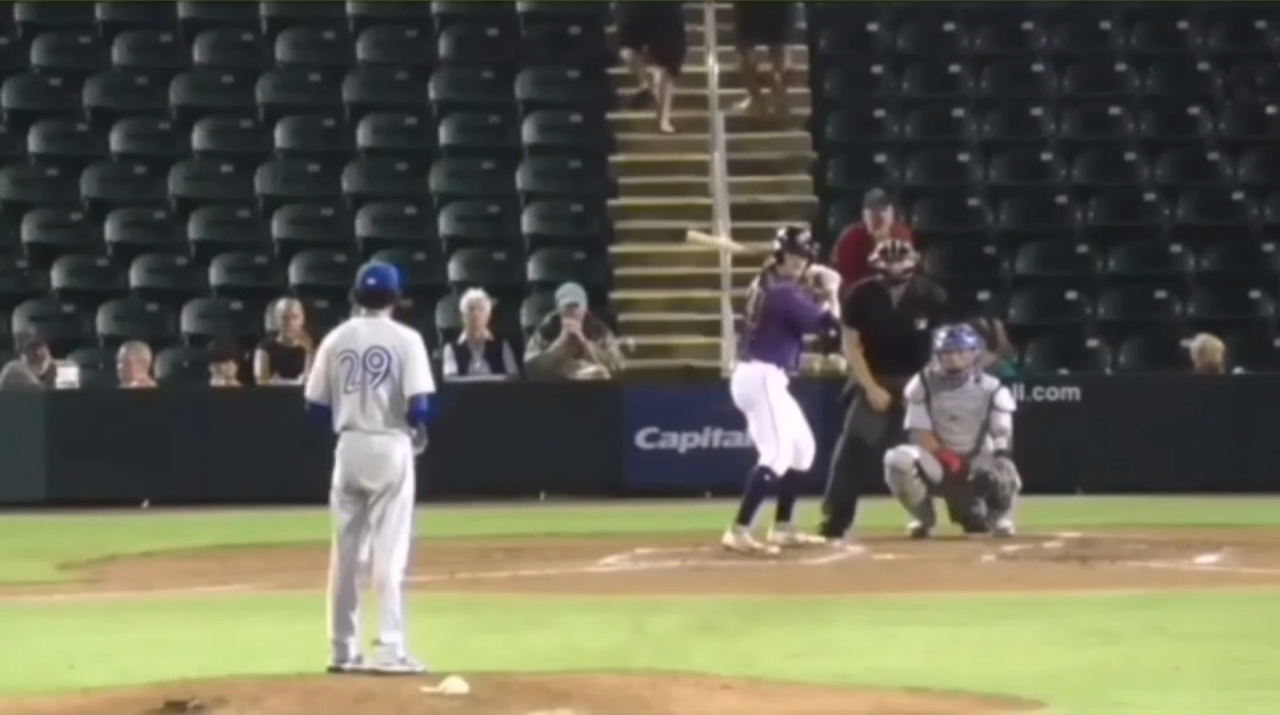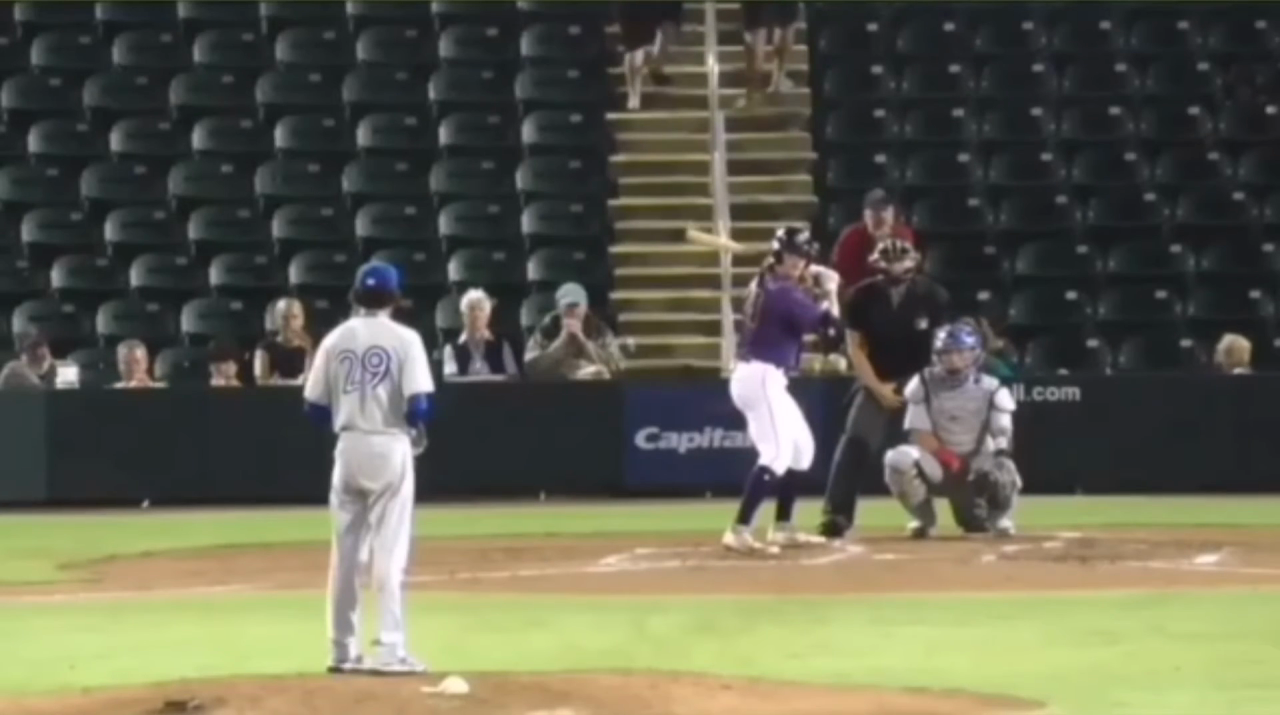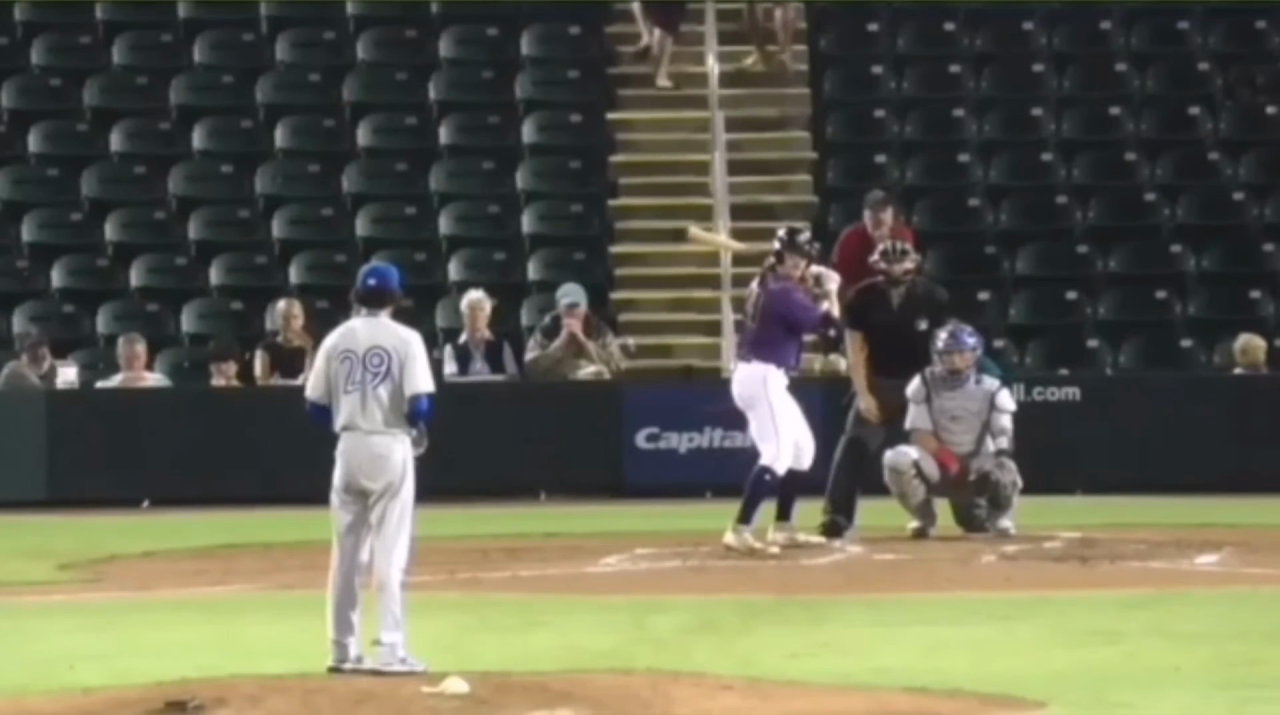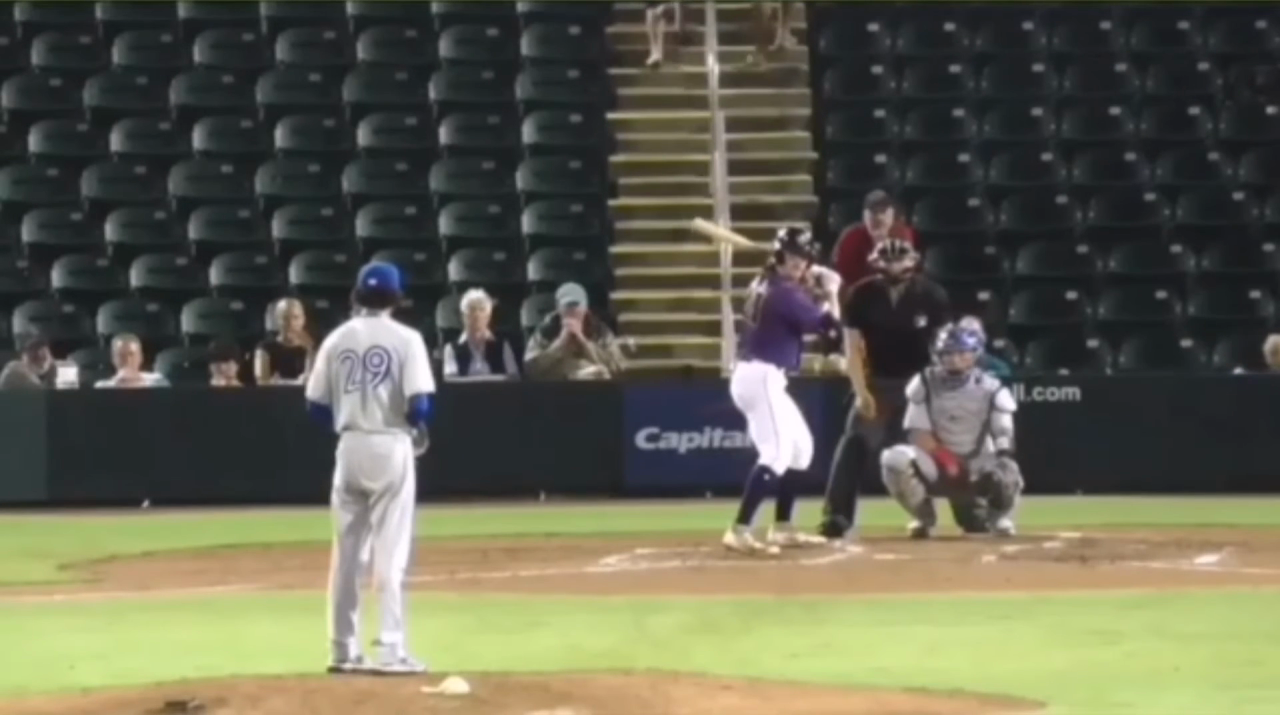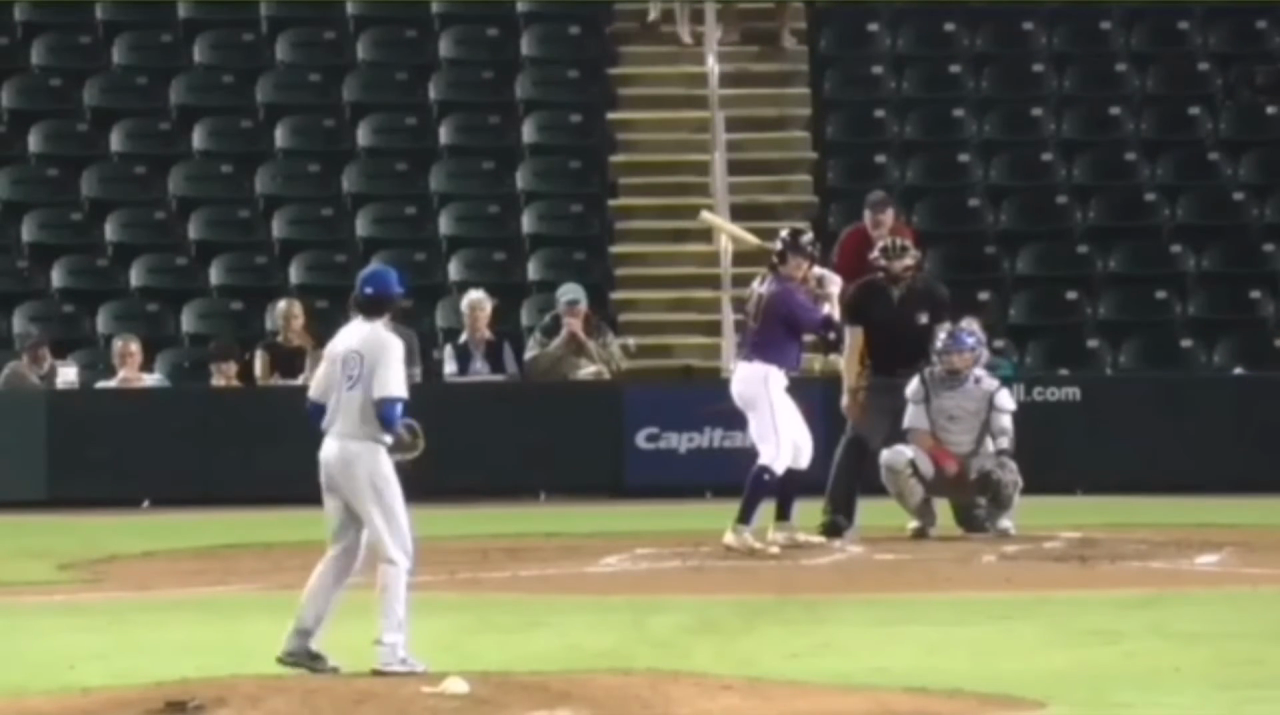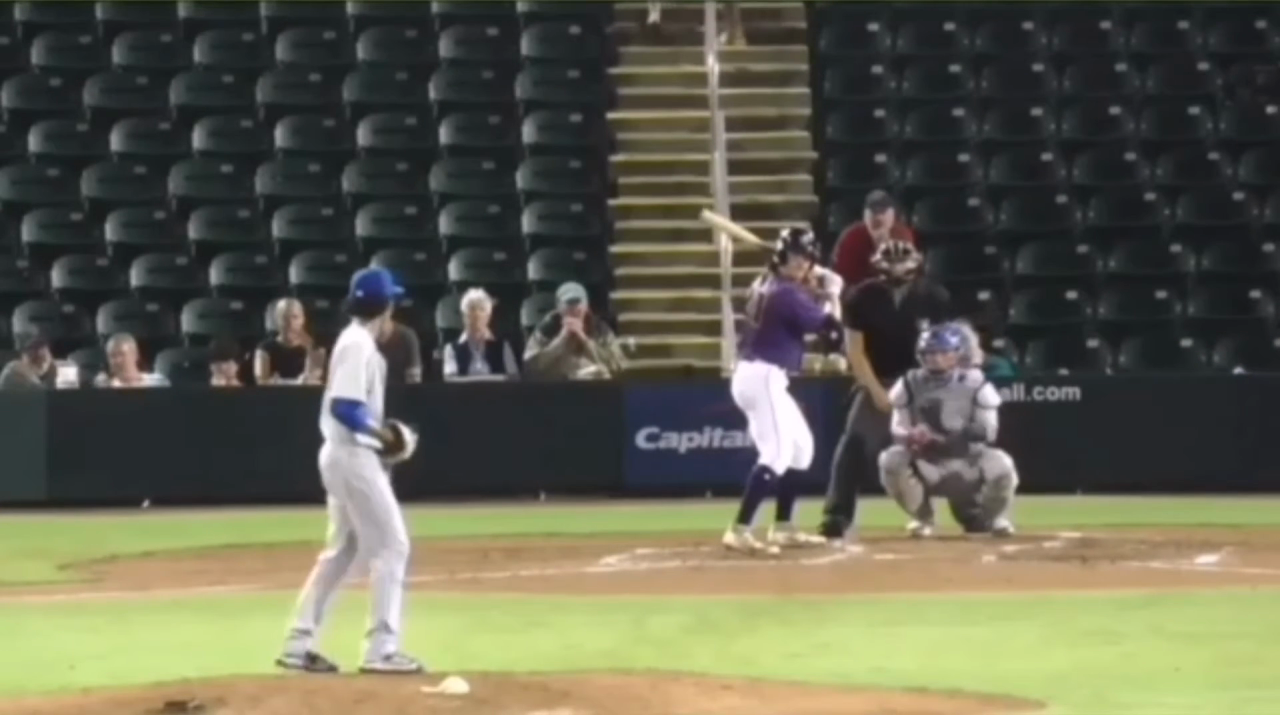
dt=0.7s
person 1, frame 1
left shoulder: (335, 338)
right shoulder: (405, 338)
left elbow: (315, 406)
right elbow: (419, 406)
right wrist: (416, 429)
left hip: (349, 448)
right hip: (390, 447)
left knee: (345, 552)
right knee: (389, 552)
left ankle: (344, 649)
right ankle: (390, 649)
person 1, frame 2
left shoulder: (335, 339)
right shoulder: (404, 338)
left elbow: (314, 406)
right elbow: (418, 406)
right wrist: (416, 430)
left hip: (348, 448)
right hip: (389, 448)
left knee: (345, 552)
right knee: (389, 552)
left ankle: (343, 649)
right ankle: (390, 650)
person 1, frame 3
left shoulder: (336, 338)
right shoulder: (405, 338)
left elbow: (315, 405)
right elbow: (419, 405)
right wrist: (416, 429)
left hip: (349, 448)
right hip: (390, 447)
left knee: (346, 553)
right knee: (389, 553)
left ankle: (344, 649)
right ankle: (391, 650)
person 1, frame 4
left shoulder: (336, 339)
right shoulder: (405, 338)
left elbow: (316, 405)
right elbow: (419, 405)
right wrist: (415, 427)
left hip: (349, 448)
right hip: (390, 447)
left knee: (346, 552)
right knee: (390, 553)
left ankle: (344, 649)
right ankle: (390, 651)
person 1, frame 5
left shoulder: (340, 339)
right shoulder: (387, 342)
left elbow: (315, 405)
right elbow: (386, 409)
right wrist: (398, 431)
left hip: (332, 450)
right hip: (364, 453)
left knee: (343, 550)
right knee: (396, 550)
left ankle: (299, 642)
right ankle: (391, 652)
person 1, frame 6
left shoulder: (356, 339)
right shoulder: (359, 345)
right elbow: (343, 407)
left wrist: (379, 431)
right wrist: (383, 433)
left hip: (342, 454)
right hip: (353, 457)
left knee: (340, 553)
right knee: (391, 549)
left ankle: (298, 645)
right ankle: (381, 650)
person 2, frame 1
left shoulder: (767, 283)
right shoulder: (784, 292)
right elbow: (829, 321)
left hip: (764, 376)
right hip: (760, 377)
left knee: (802, 447)
right knee: (777, 453)
left ankle: (782, 528)
right ankle: (738, 531)
person 2, frame 2
left shoulder: (765, 283)
right shoulder: (783, 292)
right elbow: (830, 322)
left hip: (762, 377)
right hip: (760, 377)
left knee: (800, 447)
right knee: (777, 453)
left ankle: (782, 528)
right ankle: (738, 531)
person 2, frame 3
left shoulder: (766, 283)
right shoulder: (783, 291)
left elbow: (801, 317)
right elbow: (828, 321)
left wrist: (817, 292)
right wrist: (831, 290)
left hip: (764, 376)
right hip: (761, 377)
left knee: (801, 447)
right knee: (778, 453)
left ankle: (782, 528)
right ankle: (739, 531)
person 2, frame 4
left shoulder: (765, 283)
right shoulder: (784, 292)
right elbow: (828, 322)
left hip: (760, 376)
right hip: (761, 377)
left knee: (799, 447)
right knee: (777, 452)
left ankle: (782, 528)
right ankle: (739, 531)
person 2, frame 5
left shoulder: (767, 284)
right shoulder: (785, 291)
left elbow: (800, 316)
right elbow: (828, 324)
left hip: (760, 376)
right hip: (761, 377)
left knee: (800, 446)
right knee: (777, 452)
left ankle: (782, 527)
right ankle: (739, 531)
person 2, frame 6
left shoulder: (767, 284)
right shoulder: (786, 292)
left elbow: (801, 313)
right elbow: (830, 323)
left hip: (759, 376)
right hip: (762, 377)
left knee: (800, 446)
right knee: (777, 453)
left ankle: (782, 528)
right ankle: (739, 530)
person 3, frame 1
left shoulder: (931, 296)
right shoulder: (860, 295)
right elbow: (850, 345)
right wrist: (870, 387)
right hip: (874, 381)
right knee: (854, 445)
right ankle: (836, 517)
person 3, frame 2
left shoulder: (932, 295)
right shoulder: (862, 296)
right elbow: (855, 348)
right wrist: (877, 387)
right hip: (877, 381)
right knee: (855, 445)
right ankle: (835, 518)
person 3, frame 3
left shoulder: (933, 296)
right shoulder: (862, 297)
right elbow: (855, 350)
right wrist: (863, 394)
right hip: (878, 382)
right knee: (855, 445)
right ankle: (836, 519)
person 3, frame 4
left shoulder: (931, 294)
right shoulder: (861, 295)
right elbow: (853, 348)
right wrist: (861, 392)
right hip: (877, 382)
right knee: (855, 445)
right ankle: (836, 519)
person 3, frame 5
left shoulder: (932, 293)
right shoulder: (861, 294)
right elbow: (853, 345)
right wrist: (849, 390)
right hip: (878, 381)
right knee: (856, 444)
right ankle: (836, 518)
person 3, frame 6
left shoulder: (934, 296)
right shoulder: (861, 297)
right elbow: (855, 350)
right wrist: (876, 390)
right hip: (877, 382)
right knee: (855, 445)
right ankle: (836, 517)
person 4, frame 1
left shoulder: (991, 389)
right shoulder: (924, 384)
left elbow: (1003, 438)
right elbow: (919, 434)
left wrist: (1002, 467)
right wrist: (948, 458)
left hip: (978, 463)
right hip: (937, 461)
left knee: (1003, 474)
right knee: (898, 459)
left ankle: (998, 514)
right ankle: (924, 517)
person 4, frame 2
left shoulder: (990, 389)
right shoulder: (923, 384)
left elbow: (1003, 438)
right elbow: (919, 435)
left wrist: (1002, 466)
right wrist: (949, 459)
left hip: (978, 464)
right hip: (937, 463)
left knee: (1003, 475)
right knee: (898, 459)
left ankle: (997, 516)
right ankle: (924, 517)
person 4, frame 3
left shoulder: (991, 389)
right shoulder: (925, 384)
left elbow: (1004, 438)
right elbow: (919, 435)
left wrist: (1003, 464)
right wrist: (948, 460)
left hip: (978, 465)
right hip: (937, 462)
left knee: (1004, 474)
right knee: (897, 459)
left ankle: (997, 515)
right ankle: (924, 516)
person 4, frame 4
left shoulder: (991, 388)
right shoulder: (925, 384)
left elbow: (1004, 437)
right elbow: (917, 434)
left wrist: (1004, 462)
right wrist: (947, 460)
left hip: (978, 465)
right hip: (937, 462)
left knee: (1006, 475)
right knee: (895, 459)
left ankle: (997, 515)
right ankle: (924, 517)
person 4, frame 5
left shoulder: (990, 389)
right shoulder: (924, 383)
left elbow: (1004, 435)
right elbow: (916, 434)
left wrist: (1003, 463)
right wrist: (945, 460)
left hip: (977, 465)
right hip: (935, 466)
left knee: (1007, 475)
right knee: (893, 459)
left ankle: (996, 516)
right ankle: (923, 517)
person 4, frame 6
left shoulder: (976, 385)
right shoulder: (910, 384)
left elbow: (989, 433)
right elbow: (898, 434)
left wrist: (956, 427)
right wrist: (915, 435)
left hip: (968, 462)
right hip: (928, 462)
left knee: (1001, 465)
right knee: (891, 460)
left ankle: (994, 516)
right ankle: (922, 517)
